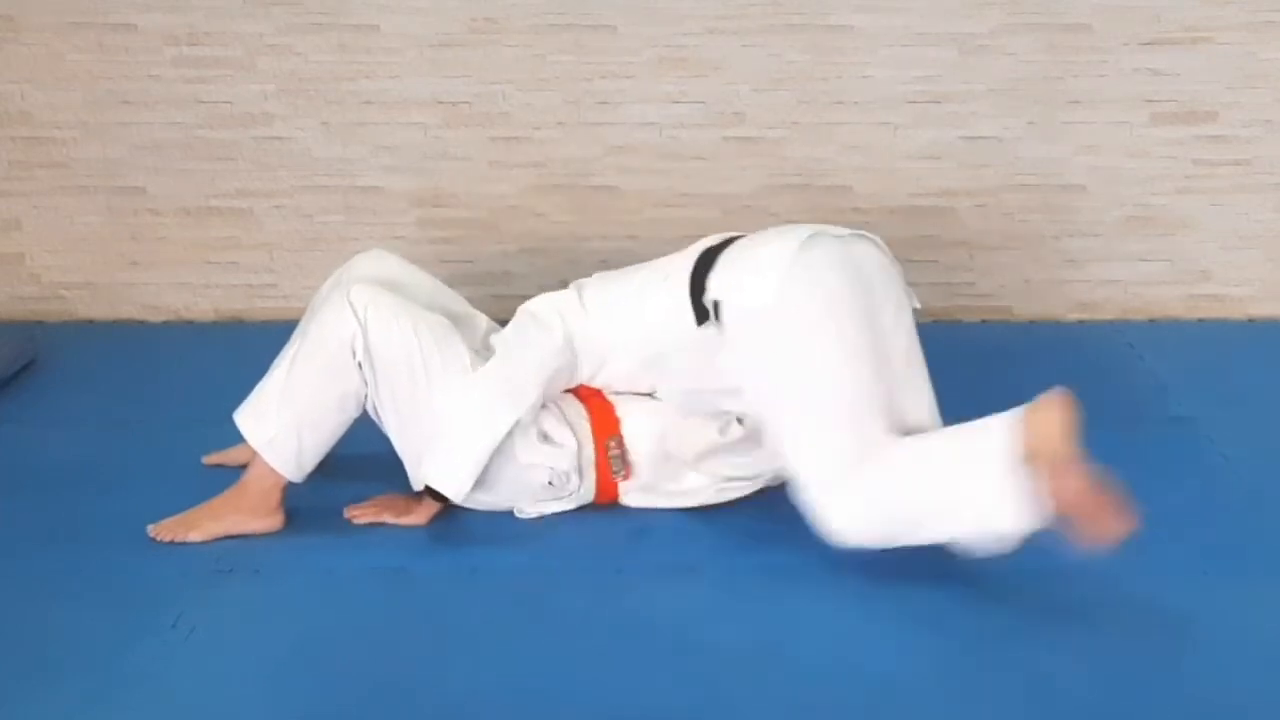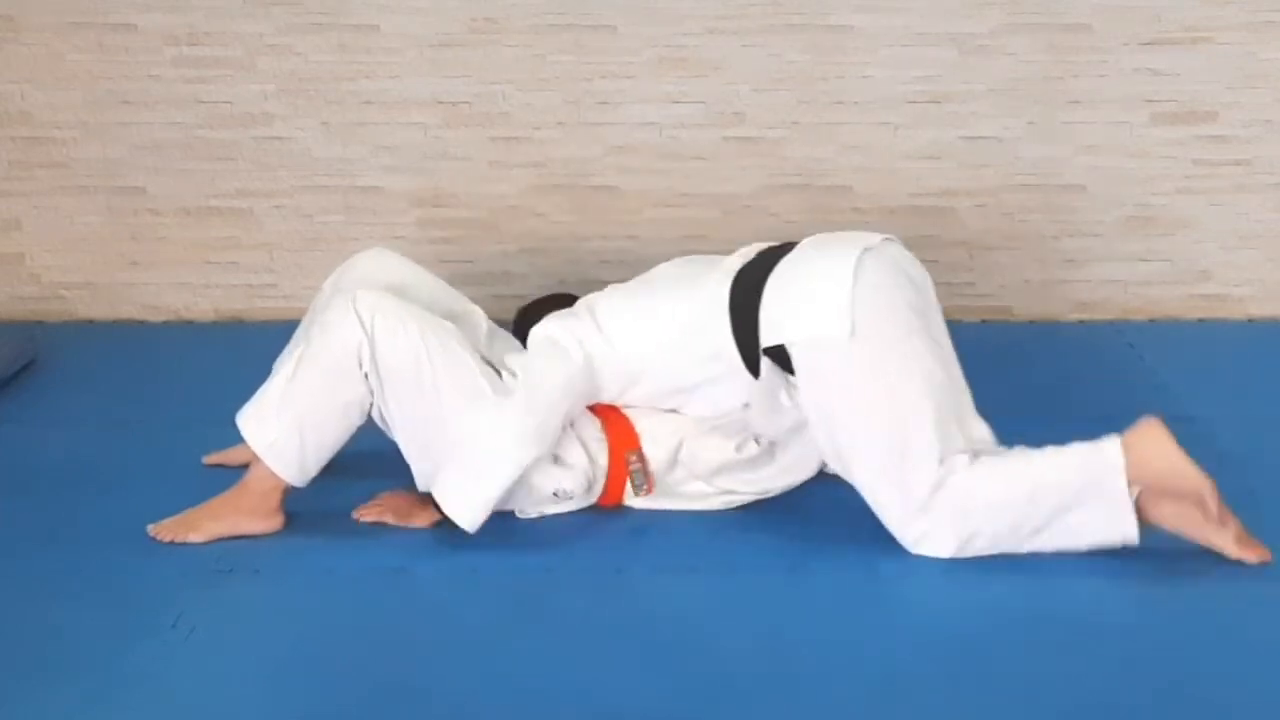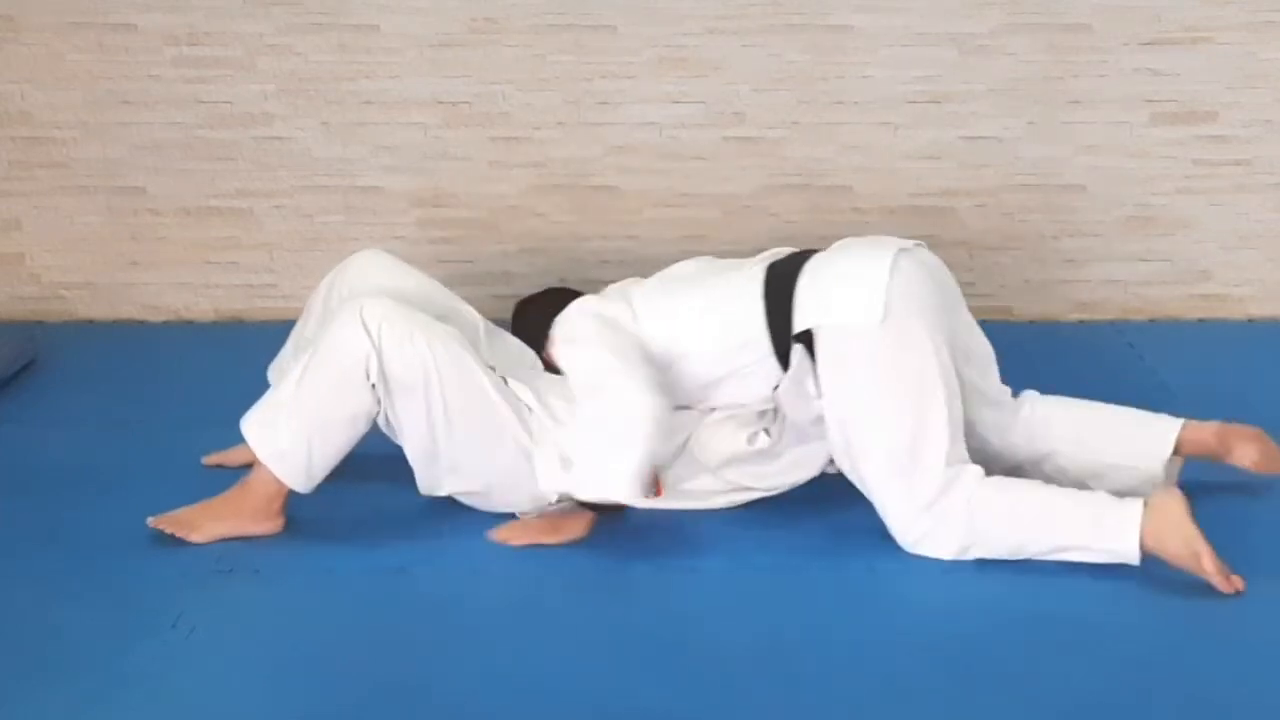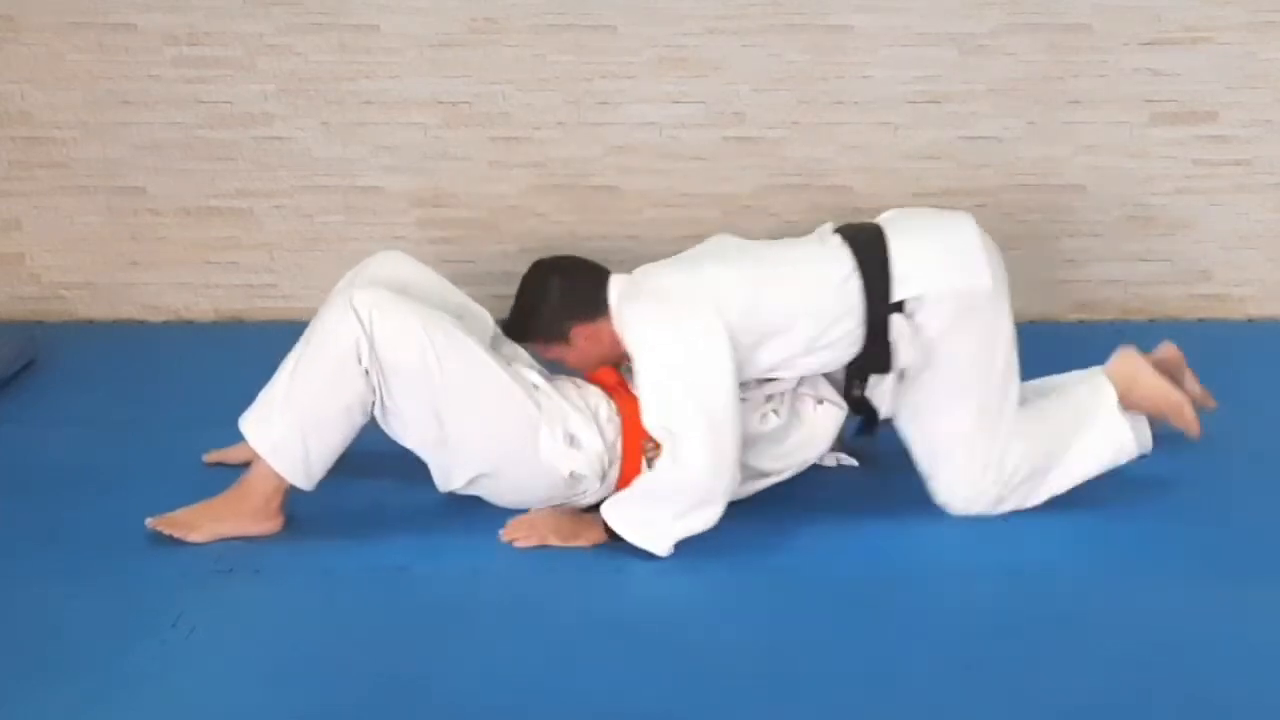
dt=0.3s
person 1, frame 1
left shoulder: (550, 318)
left elbow: (494, 393)
left wrist: (435, 491)
left hip: (784, 290)
right hip: (839, 255)
left knee: (861, 503)
right knee: (910, 470)
left ankle: (1034, 443)
person 1, frame 2
left shoulder: (563, 342)
right shoulder: (625, 312)
left elbow: (513, 424)
left wrist: (443, 504)
left hip: (831, 317)
right hip: (862, 266)
left knee: (935, 516)
right knee: (960, 470)
left ankle: (1134, 464)
right ankle: (1154, 483)
person 1, frame 3
left shoulder: (580, 328)
right shoulder: (641, 304)
left elbow: (630, 408)
left wrist: (582, 509)
left hip: (856, 313)
right hip: (883, 271)
left knee: (933, 516)
right knee: (1008, 428)
left ankle: (1146, 522)
right ankle: (1199, 438)
person 1, frame 4
left shoulder: (673, 330)
right shoulder: (662, 285)
left elbow: (700, 486)
left wrist: (593, 525)
left hip: (932, 281)
right hip: (909, 255)
left knee: (972, 487)
right knee: (984, 422)
left ankle: (1119, 384)
right ankle: (1123, 382)
person 2, frame 1
left shoulder: (760, 438)
left hip: (535, 453)
right hip: (539, 397)
left knee: (359, 311)
right knee: (371, 272)
left ankle: (258, 495)
right ankle: (279, 443)
person 2, frame 2
left shoulder: (795, 440)
left hip: (538, 450)
left knee: (368, 319)
right knee: (374, 272)
left ankle: (257, 497)
right ankle: (287, 437)
person 2, frame 3
left shoulder: (803, 434)
right shoulder: (760, 398)
left hip: (544, 451)
right hip: (540, 391)
left knee: (370, 329)
right knee: (369, 273)
left ankle: (257, 500)
right ankle: (287, 439)
person 2, frame 4
left shoulder: (813, 414)
right shoulder: (760, 390)
left hip: (552, 447)
right hip: (554, 400)
left knee: (364, 316)
right knee: (387, 275)
left ankle: (256, 499)
right ankle: (287, 436)
